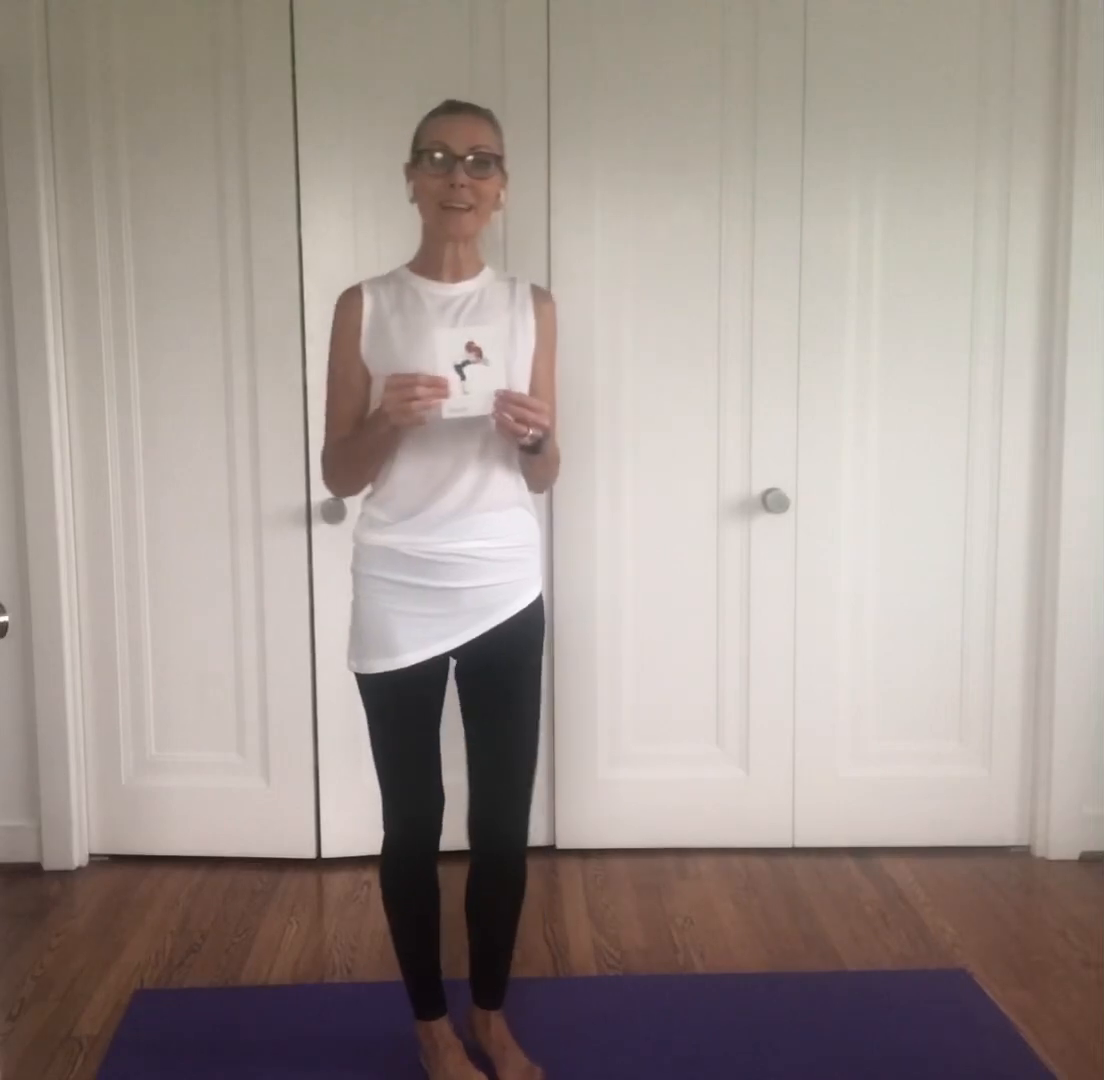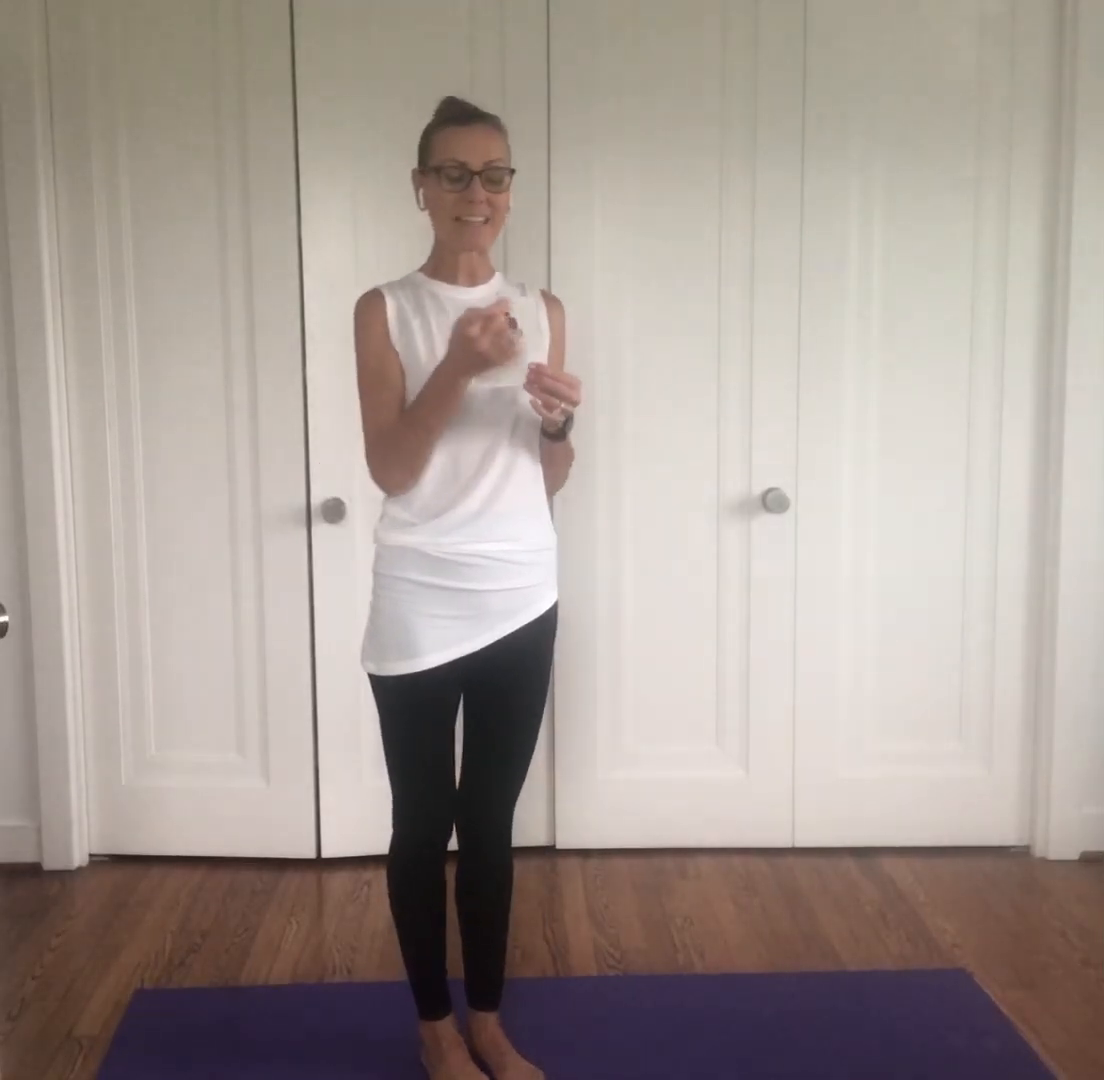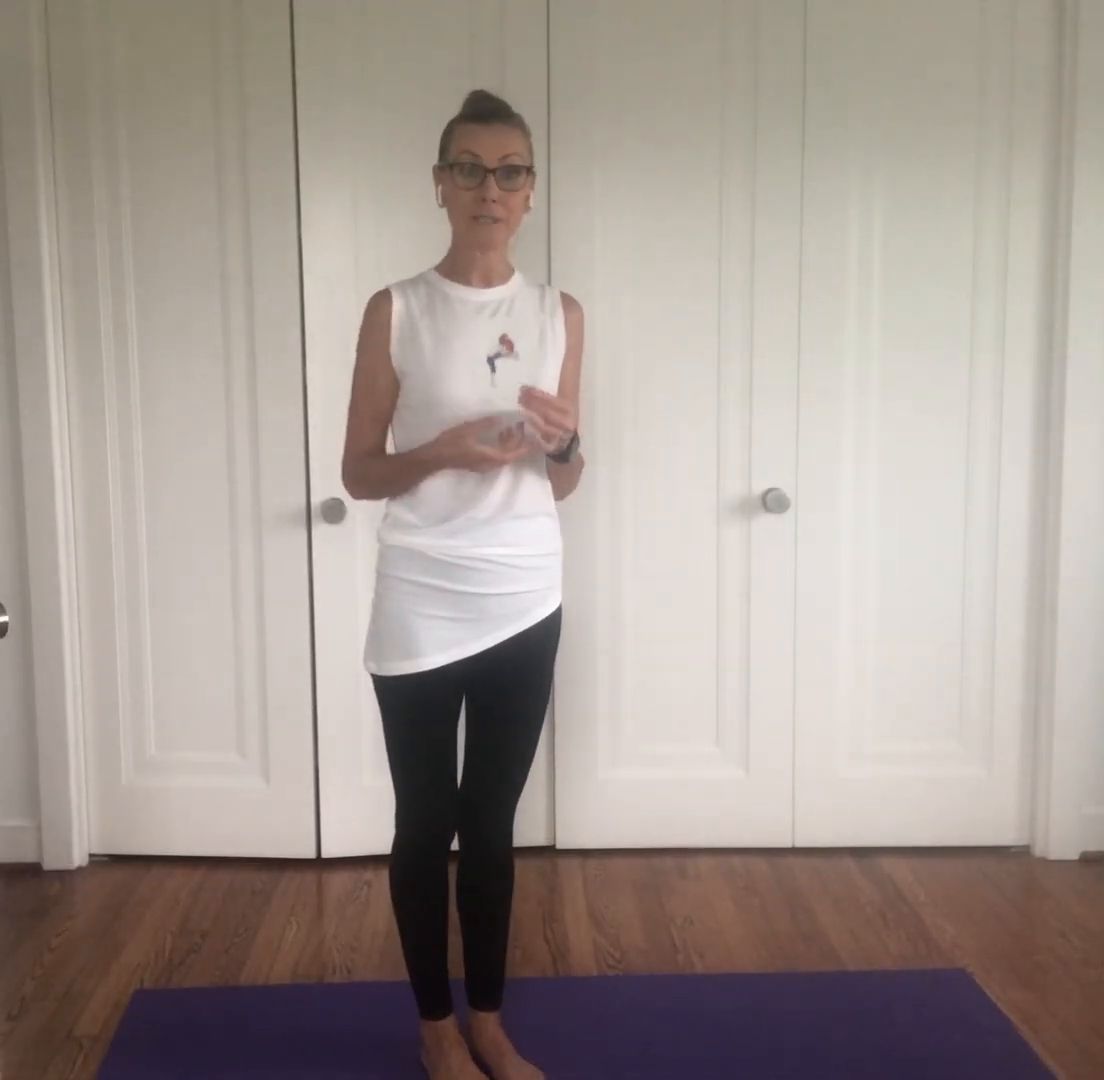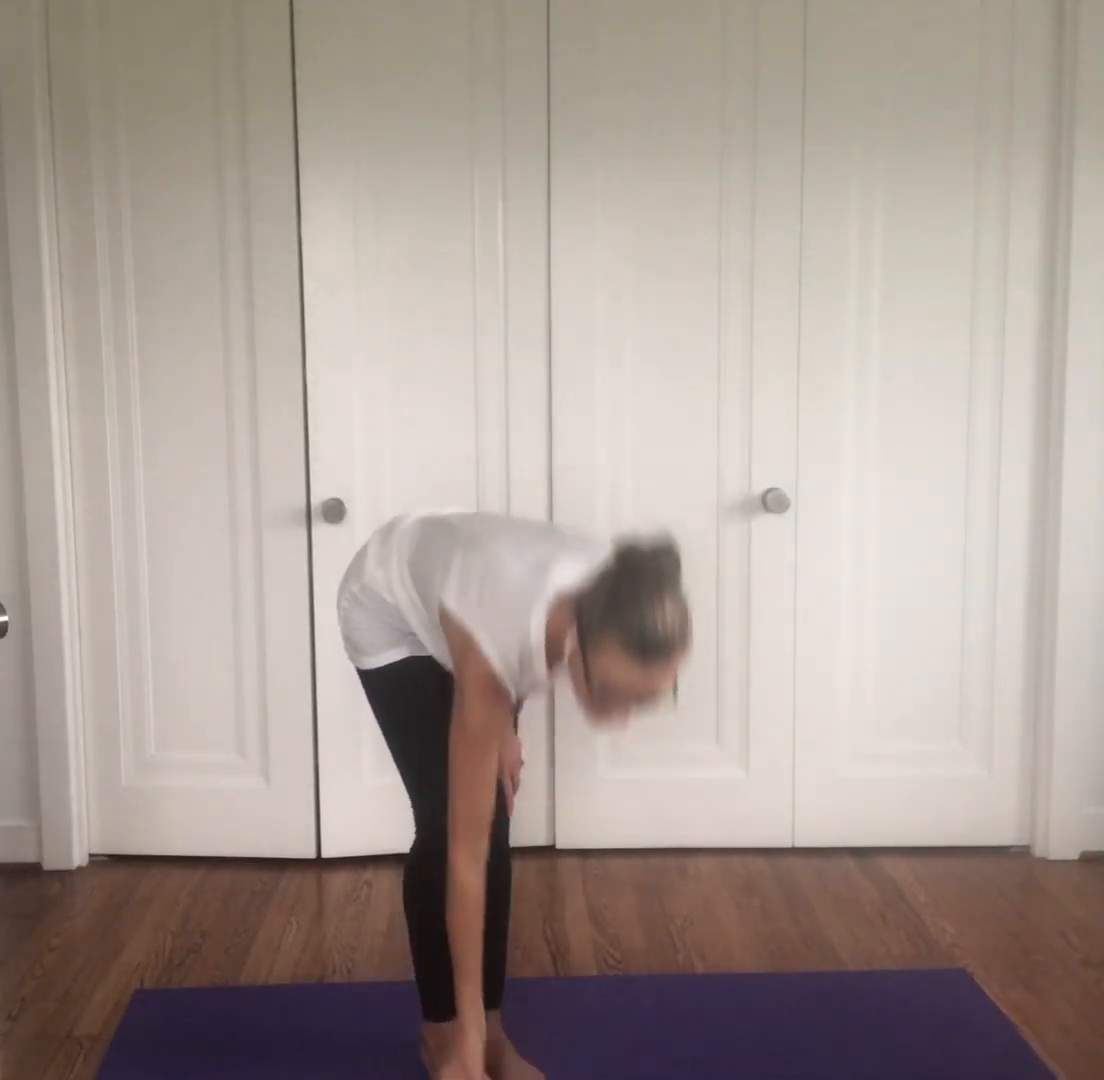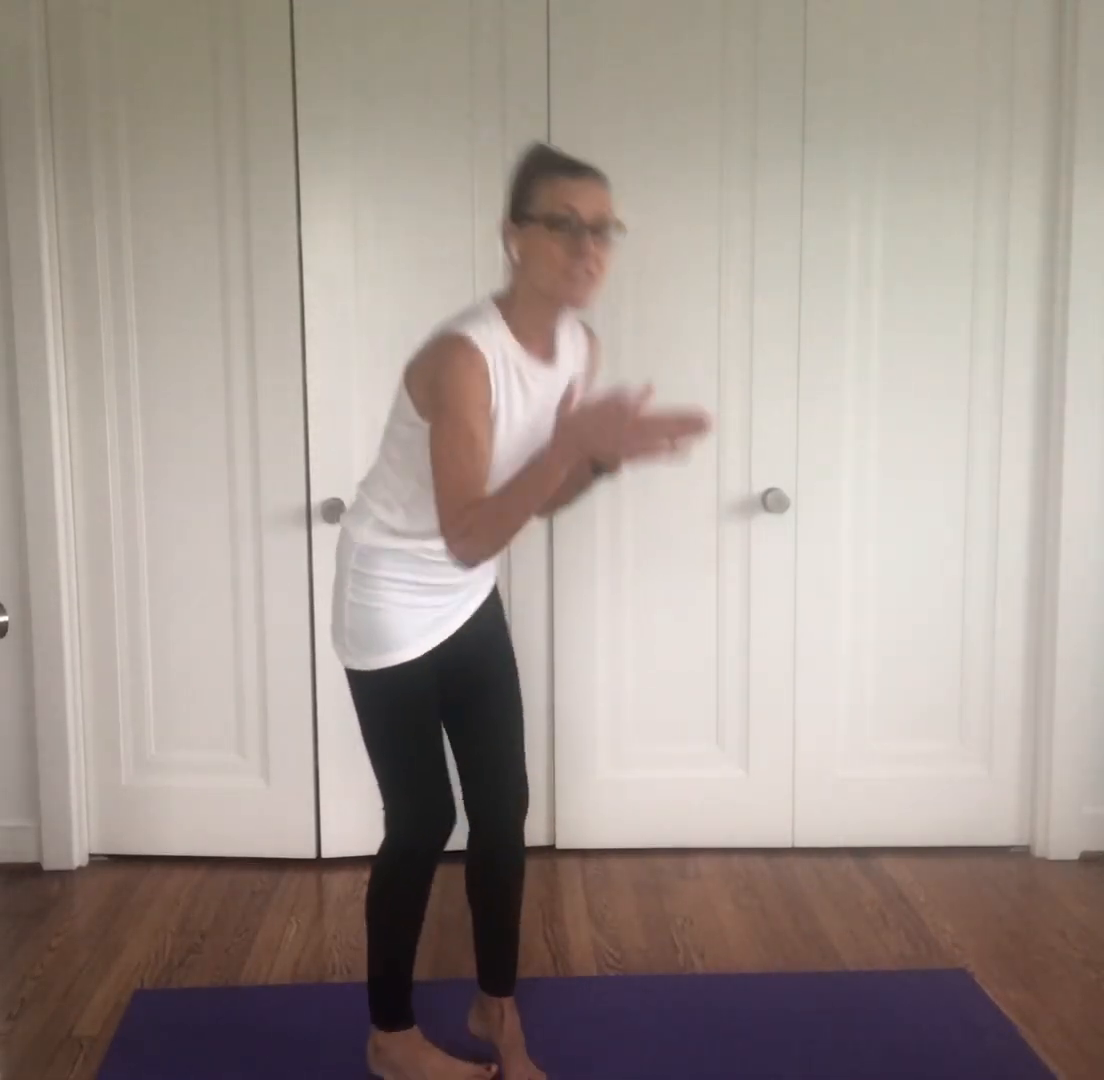
dt=1s
person 1, frame 1
left shoulder: (532, 306)
right shoulder: (365, 307)
left elbow: (543, 477)
right elbow: (339, 475)
left wrist: (532, 438)
right wrist: (387, 419)
left hip: (505, 597)
right hip: (397, 601)
left knee: (504, 821)
right knee: (412, 823)
person 1, frame 2
left shoulder: (541, 312)
right shoulder: (385, 310)
left elbow: (551, 480)
right elbow: (390, 470)
left wrist: (556, 421)
right wrist: (457, 369)
left hip: (520, 602)
right hip: (419, 607)
left knee: (490, 821)
right knee: (422, 823)
person 1, frame 3
left shoulder: (559, 314)
right shoulder: (394, 311)
left elbow: (564, 485)
right elbow: (359, 473)
left wrist: (560, 443)
right wrist: (439, 451)
left hip: (524, 606)
right hip: (421, 611)
left knee: (492, 822)
right knee: (425, 824)
person 1, frame 4
left shoulder: (615, 604)
right shoulder: (491, 650)
right elbow: (464, 859)
left wrist: (507, 720)
right wrist: (463, 1030)
left hip: (454, 578)
right hip: (388, 611)
left knee: (493, 826)
right knee: (443, 826)
left ankle: (490, 1023)
right ankle: (442, 1032)
person 1, frame 5
left shoulder: (576, 344)
right shoulder: (461, 357)
right elbow: (468, 536)
left wrist: (607, 452)
right wrist: (565, 455)
left hip: (468, 603)
right hip: (390, 602)
left knee: (503, 811)
right knee: (422, 820)
